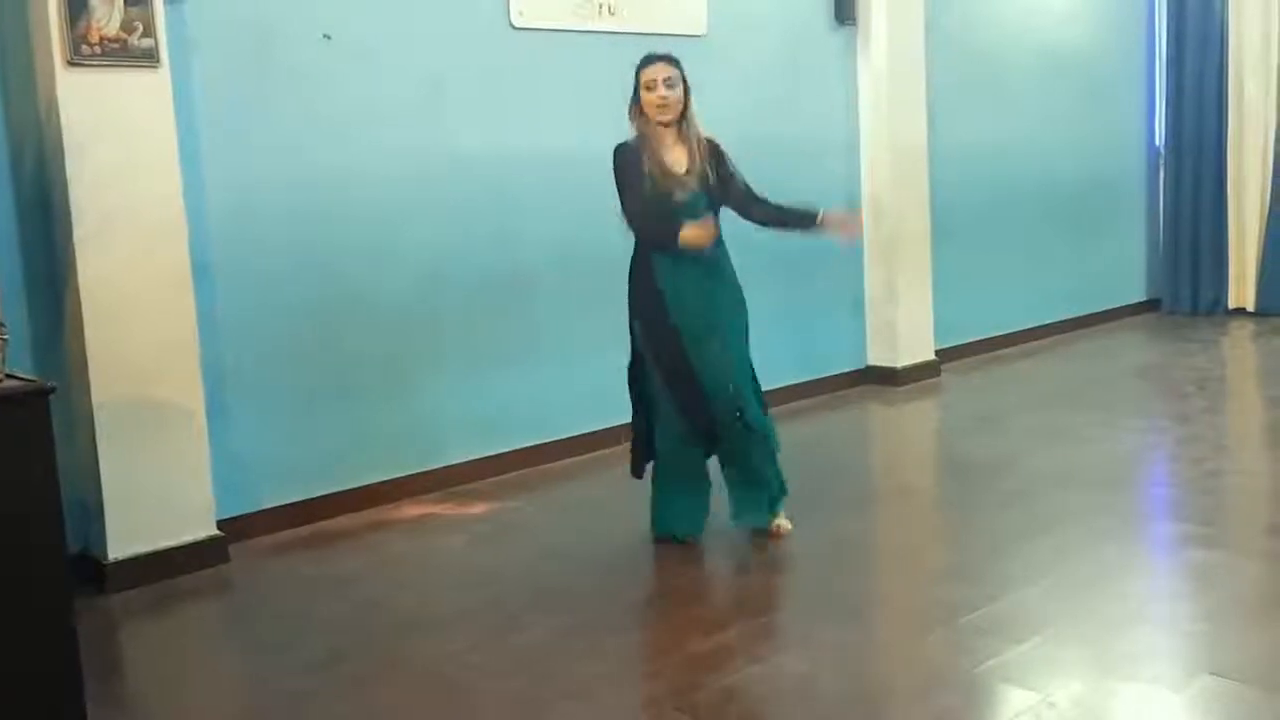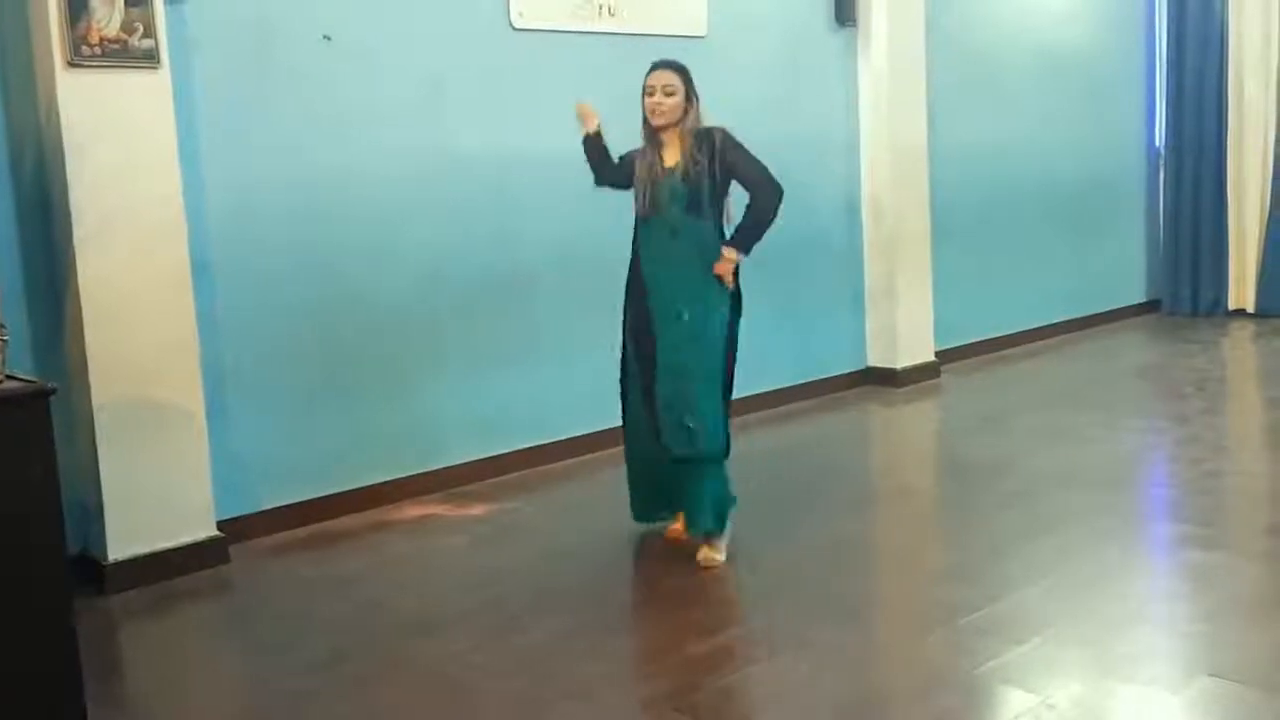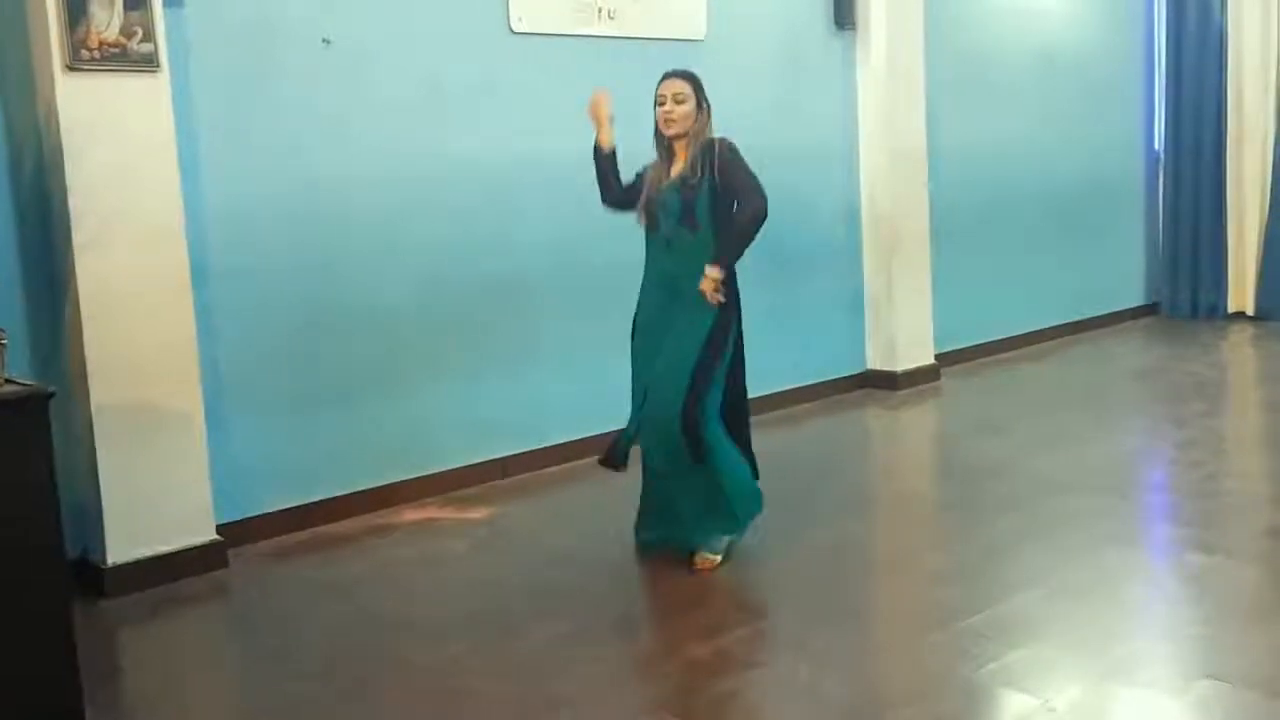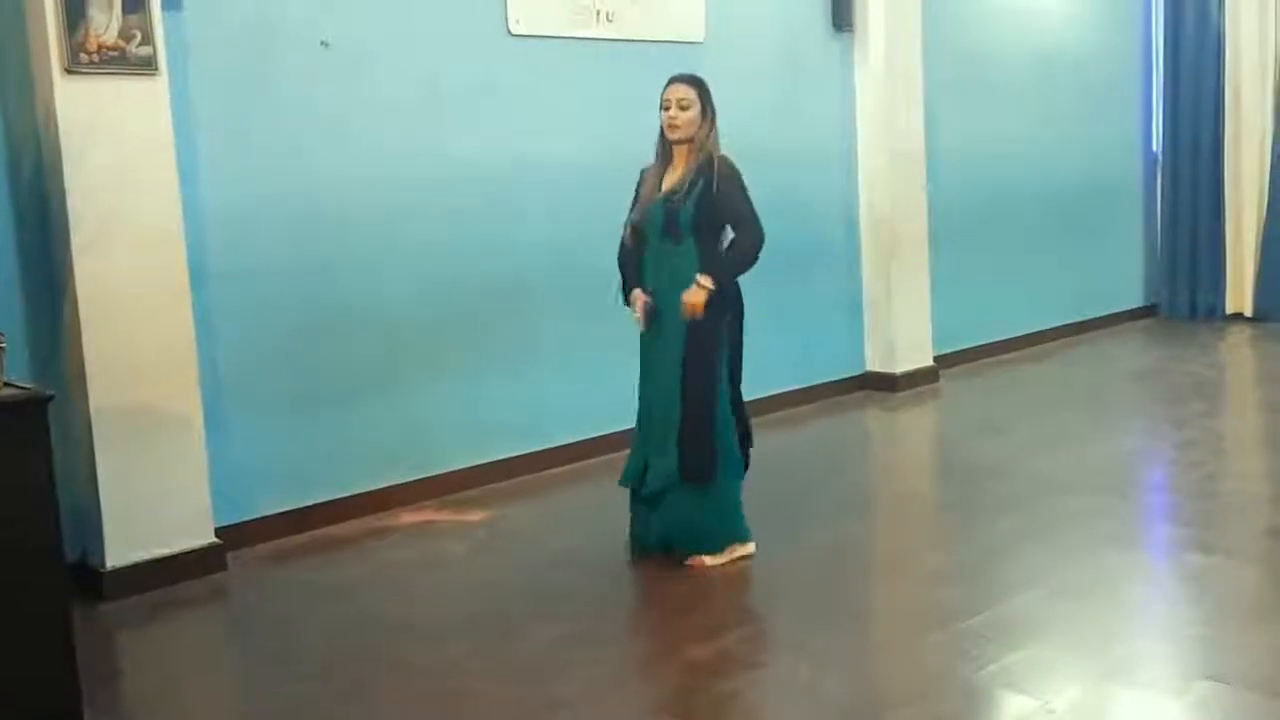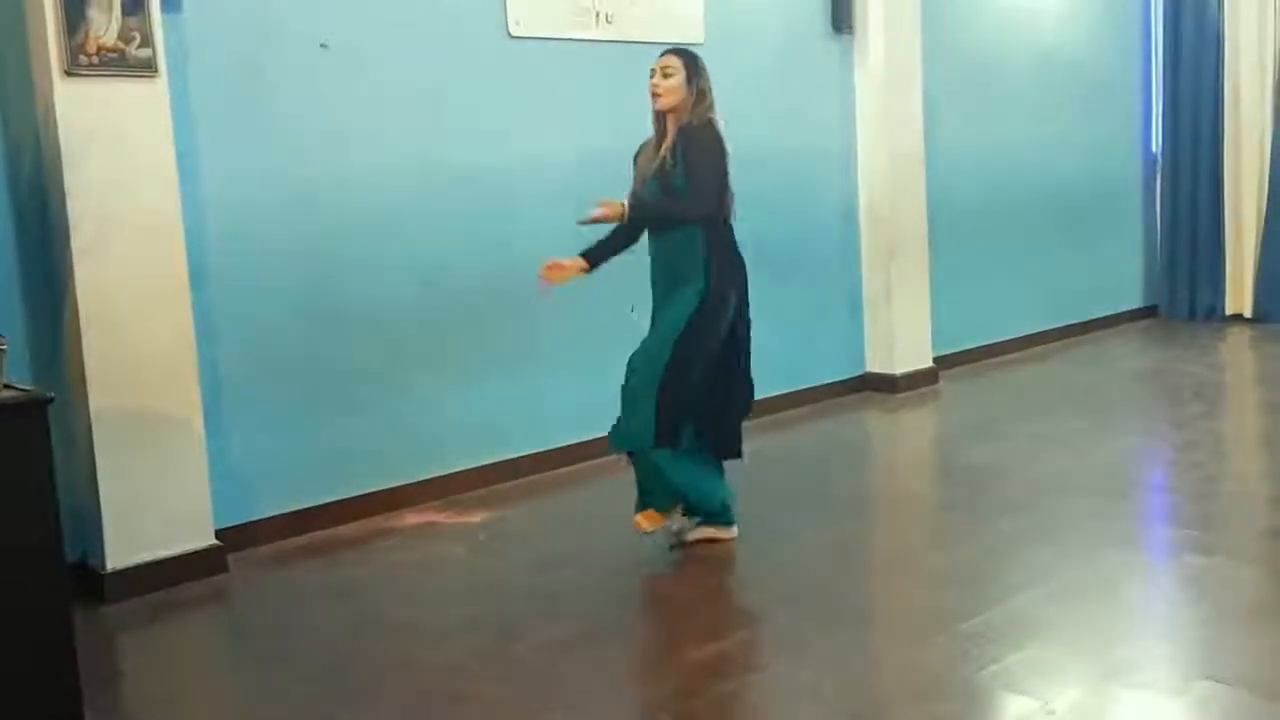
dt=0.4s
person 1, frame 1
left shoulder: (707, 151)
right shoulder: (630, 156)
left elbow: (752, 207)
right elbow: (644, 225)
left wrist: (818, 220)
right wrist: (683, 233)
left hip: (714, 287)
right hip: (661, 296)
left knee: (735, 393)
right knee: (677, 402)
left ankle: (765, 504)
right ankle: (680, 517)
person 1, frame 2
left shoulder: (714, 144)
right shoulder: (639, 162)
left elbow: (768, 192)
right elbow: (607, 174)
left wrist: (735, 249)
right wrist: (592, 129)
left hip: (706, 292)
right hip: (652, 296)
left knee: (695, 403)
right knee: (651, 409)
left ankle: (708, 523)
right ankle: (680, 506)
person 1, frame 3
left shoulder: (719, 154)
right shoulder: (653, 174)
left elbow: (754, 206)
right elbow: (615, 198)
left wrist: (718, 267)
right wrist: (604, 133)
left hip: (703, 305)
right hip: (657, 305)
left knee: (685, 411)
right knee: (659, 413)
left ankle: (719, 524)
right ankle: (683, 524)
person 1, frame 4
left shoulder: (718, 173)
right shoulder: (649, 179)
left elbow: (750, 237)
right elbow: (630, 247)
left wrist: (708, 282)
right wrist: (635, 292)
left hip: (705, 317)
right hip: (663, 319)
left knee: (698, 421)
right knee: (662, 420)
left ankle: (727, 536)
right ankle: (671, 530)
person 1, frame 5
left shoulder: (702, 135)
right shoulder: (648, 152)
left elbow: (702, 205)
right elbow: (636, 225)
left wrist: (626, 210)
right wrist: (582, 262)
left hip: (710, 283)
right hip: (672, 287)
left knee: (655, 377)
right knee: (693, 392)
left ankle: (673, 494)
right ankle: (712, 514)
